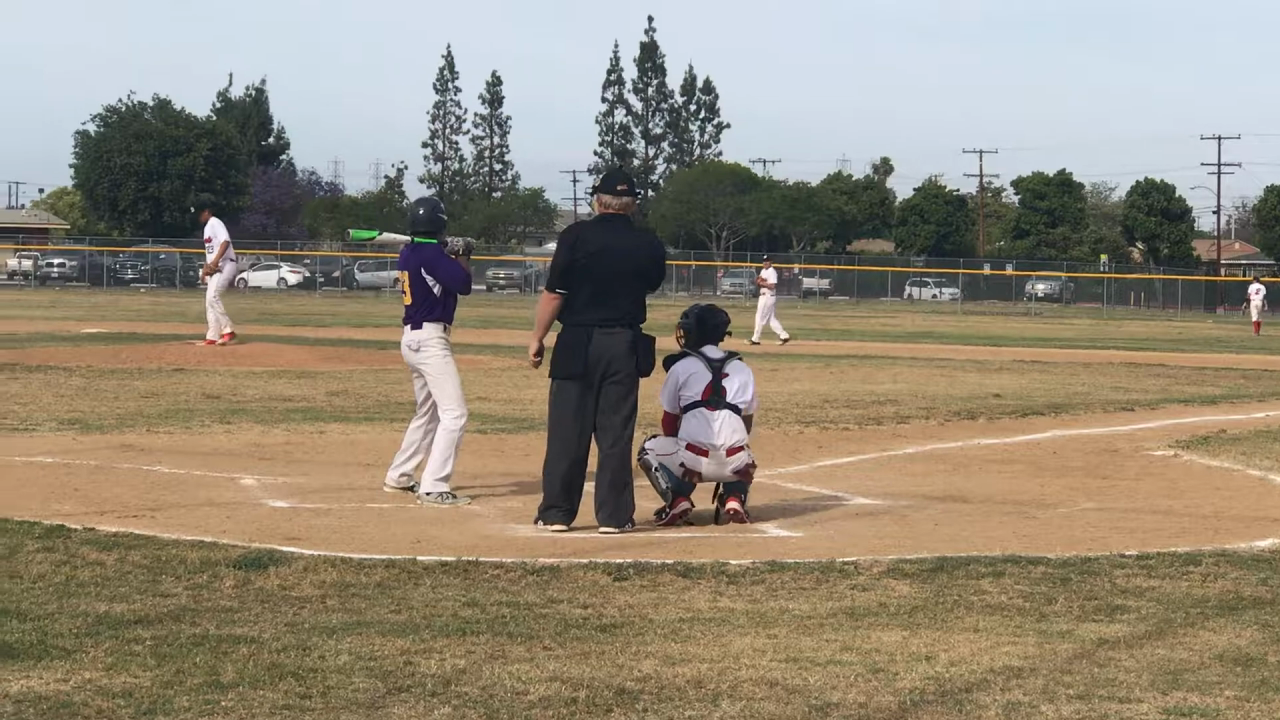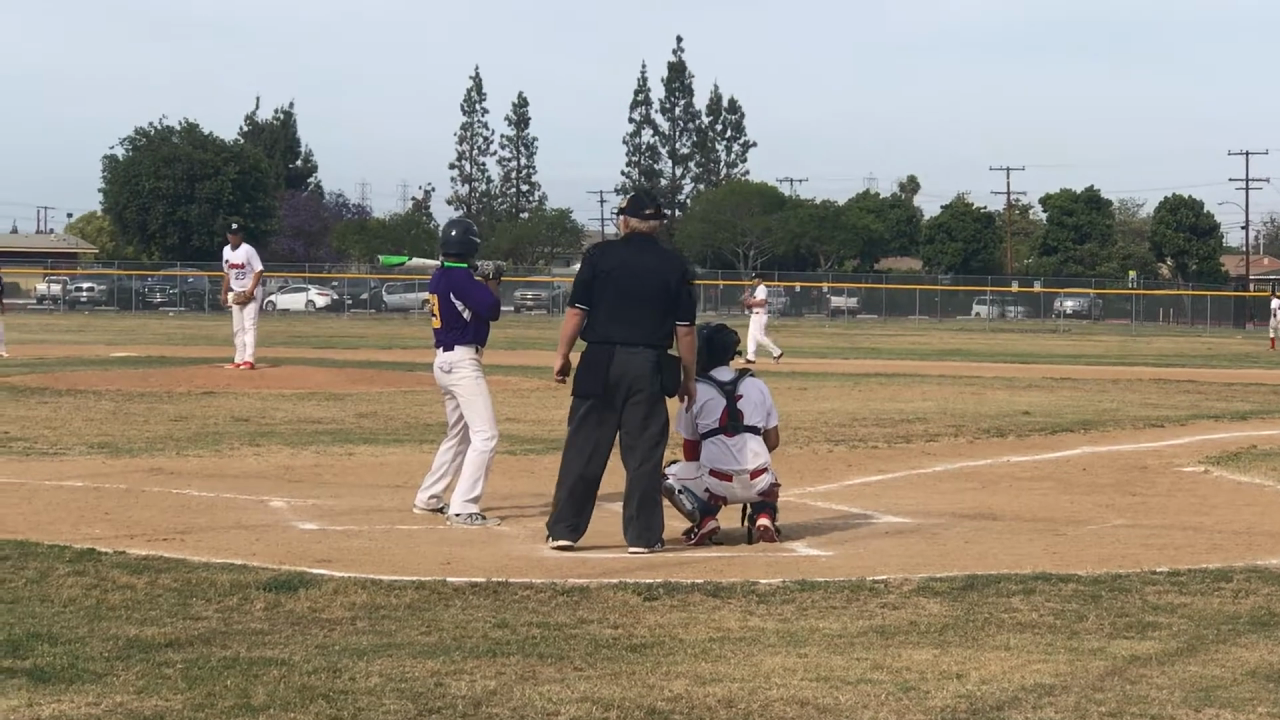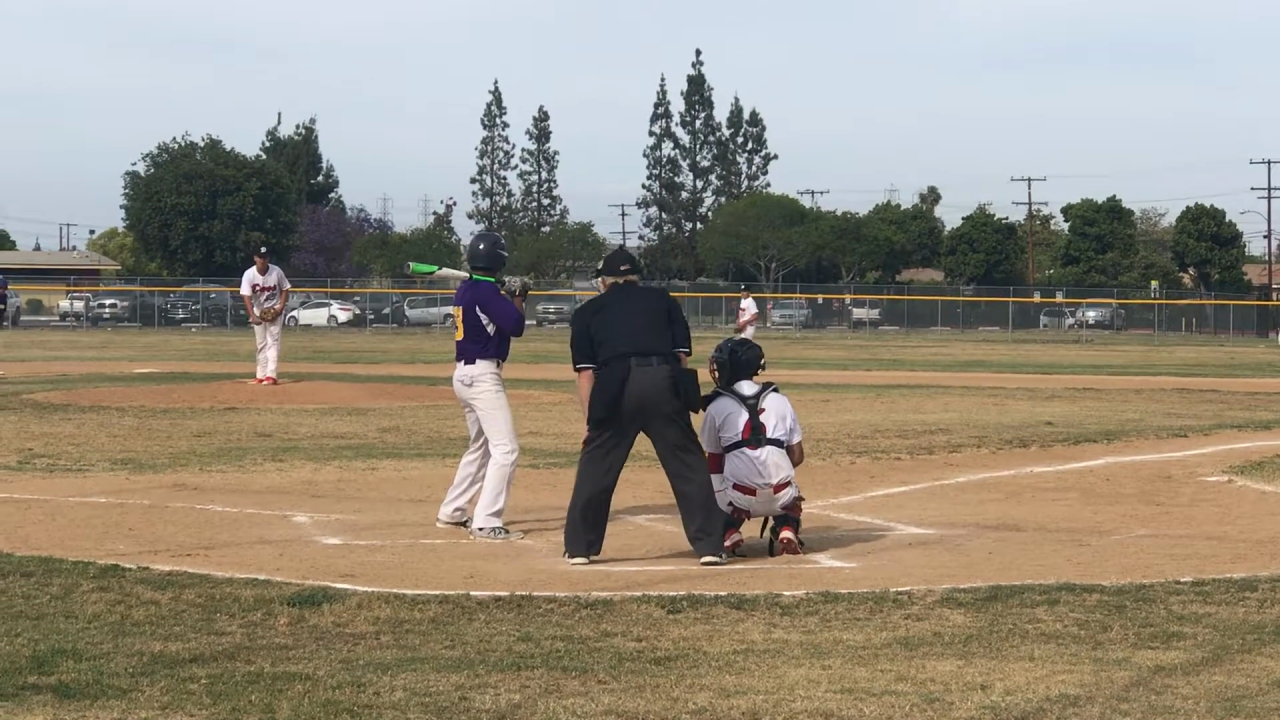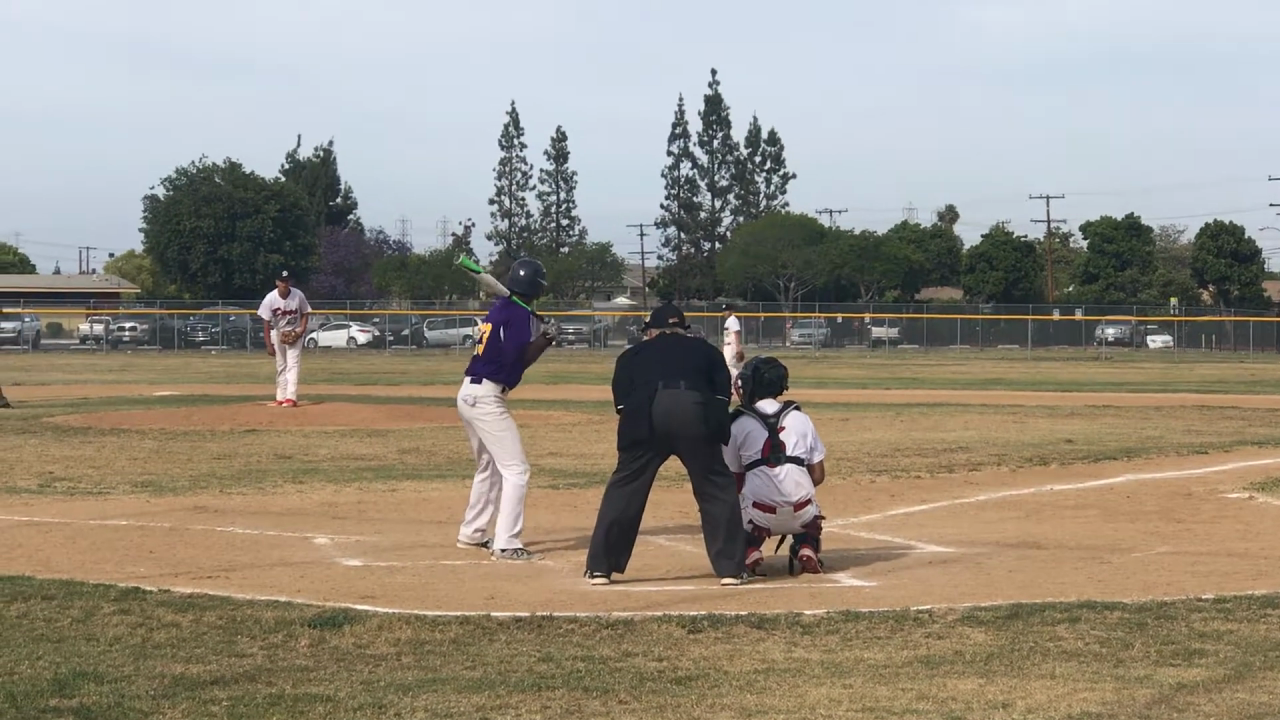
dt=0.7s
person 1, frame 1
left shoulder: (576, 236)
right shoulder: (650, 245)
left elbow: (554, 294)
left wrist: (537, 338)
left hip: (578, 343)
right hip: (625, 346)
left knee: (567, 430)
right knee: (617, 434)
left ankle: (556, 512)
right ankle: (614, 515)
person 1, frame 2
left shoulder: (600, 254)
right shoulder: (675, 265)
left elbow: (576, 311)
right elbow: (685, 329)
left wrist: (563, 355)
right wrist: (689, 377)
left hip: (600, 363)
right hip: (648, 366)
left knee: (583, 449)
right knee: (645, 455)
left ankle: (563, 528)
right ankle: (643, 535)
person 1, frame 3
left shoulder: (587, 311)
right shoulder: (663, 300)
left elbow: (586, 372)
right elbow: (682, 356)
left wrist: (590, 422)
right wrist: (682, 399)
left hip: (615, 387)
right hip: (664, 382)
left knee: (595, 467)
right knee: (688, 465)
left ankle: (579, 547)
right ankle: (709, 546)
person 1, frame 4
left shoulder: (632, 354)
right shoulder: (706, 350)
left elbow: (624, 407)
right elbow: (721, 399)
left wrist: (637, 454)
left hip: (646, 412)
right hip: (695, 409)
left knee: (624, 486)
right knee: (718, 487)
left ankle: (599, 568)
right ankle: (731, 568)
person 2, frame 1
left shoulder: (408, 253)
right shoulder: (431, 252)
right elbow: (464, 284)
left wrist: (449, 255)
right wrist: (462, 256)
left hip: (414, 337)
right hip: (430, 339)
left knee: (427, 413)
right knee: (454, 413)
left ankle: (398, 476)
right ankle: (433, 487)
person 2, frame 2
left shoulder: (440, 276)
right shoulder: (460, 276)
right elbow: (492, 310)
left wrist: (483, 280)
right wrist: (492, 281)
left hip: (447, 360)
right hip: (462, 362)
left knee: (459, 435)
right knee: (485, 435)
left ankle: (428, 498)
right ankle: (463, 509)
person 2, frame 3
left shoulder: (465, 289)
right shoulder: (486, 290)
right elbow: (516, 326)
left wrist: (508, 297)
right wrist: (517, 298)
left hip: (467, 373)
right hip: (482, 376)
left knee: (480, 448)
right knee: (505, 449)
left ankle: (451, 512)
right ankle: (486, 523)
person 2, frame 4
left shoulder: (500, 309)
right shoulder: (519, 314)
right elbow: (516, 356)
left wrist: (543, 342)
right wrist: (542, 339)
left hip: (472, 394)
right hip: (486, 397)
left knee: (489, 467)
right knee: (516, 470)
left ankle: (472, 533)
right ankle: (507, 545)
person 3, frame 1
left shoulder: (681, 366)
right shoulder: (743, 369)
left elbow: (669, 423)
left wrist: (680, 448)
left hip: (694, 460)
right hip: (733, 463)
left knee: (650, 449)
left ankle: (676, 499)
right ankle: (735, 499)
person 3, frame 2
left shoulder: (696, 392)
right shoulder: (757, 386)
left elbow: (690, 450)
right elbow: (773, 441)
left wrist: (702, 471)
left hip: (717, 485)
right hip: (758, 483)
left knee: (671, 475)
left ankle: (703, 519)
right ankle: (764, 516)
person 3, frame 3
left shoulder: (717, 406)
right shoulder: (780, 400)
left elbow: (714, 464)
right elbow: (797, 457)
left hip: (740, 498)
right hip: (781, 497)
left ankle: (728, 533)
right ankle: (788, 530)
person 3, frame 4
left shoulder: (739, 425)
right shoulder: (802, 419)
left elbow: (734, 483)
right elbow: (818, 476)
left hip: (760, 516)
right hip: (802, 515)
left ankle: (749, 551)
right ankle: (807, 550)
